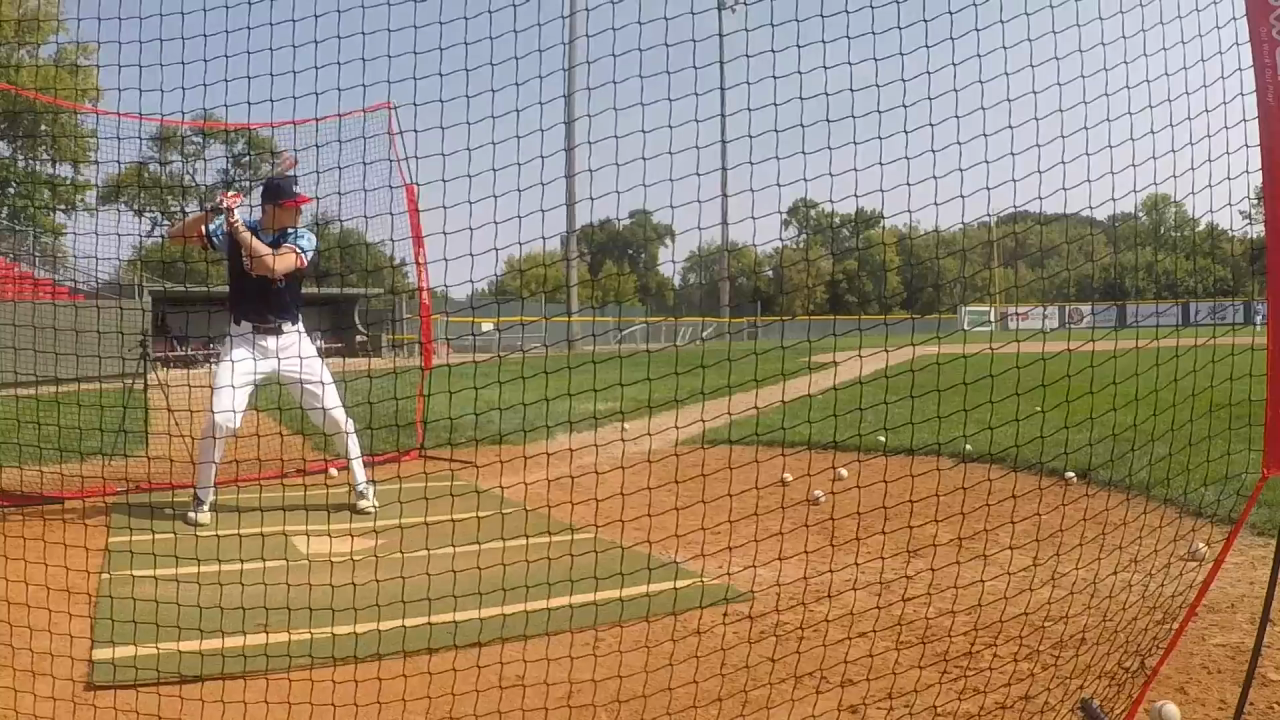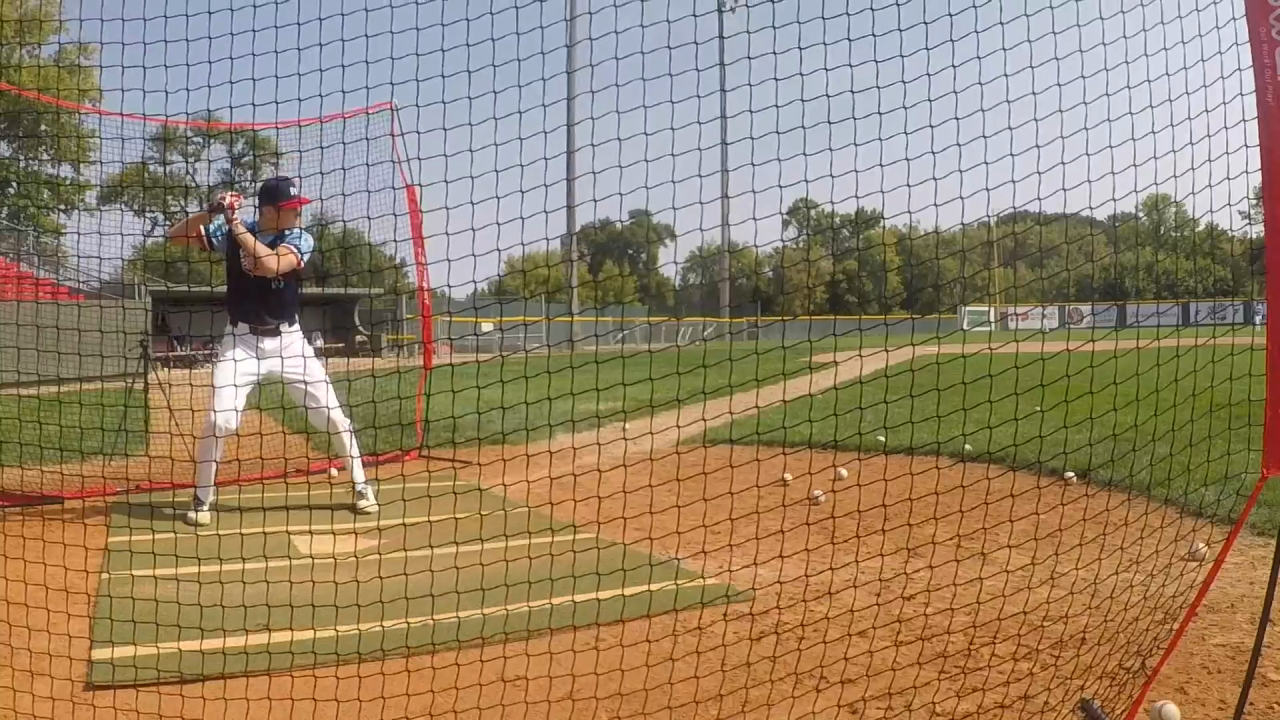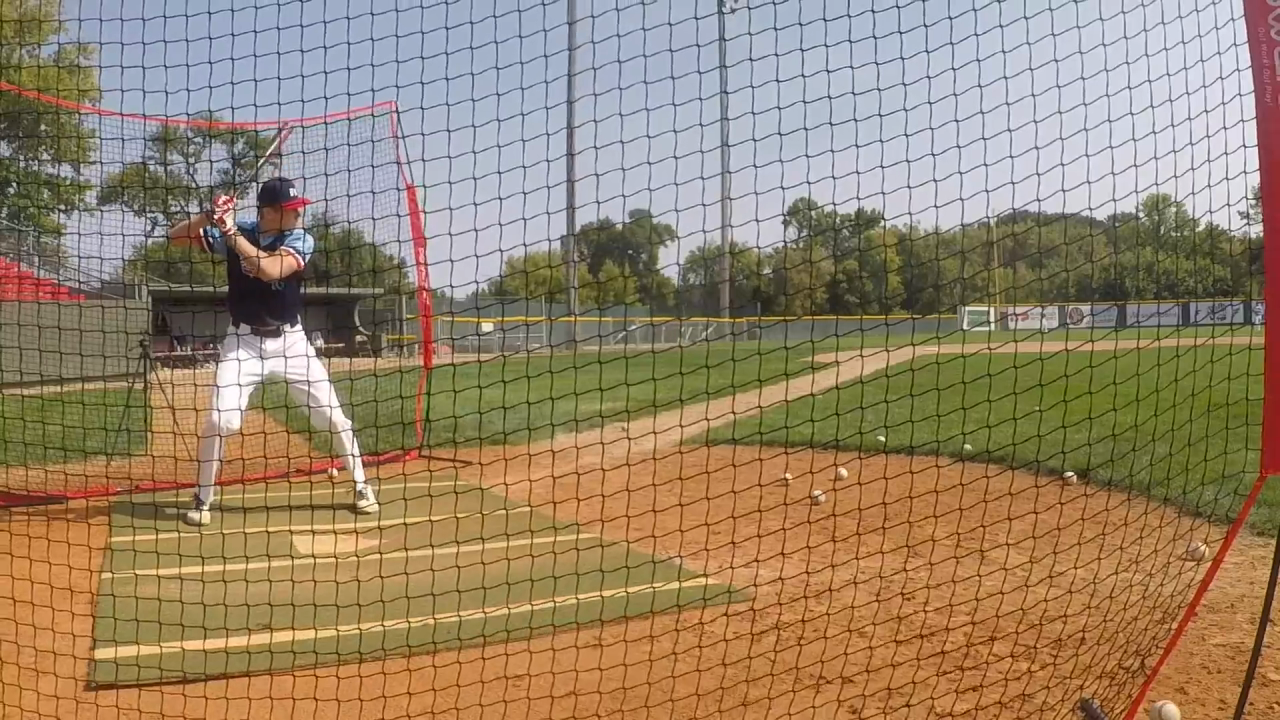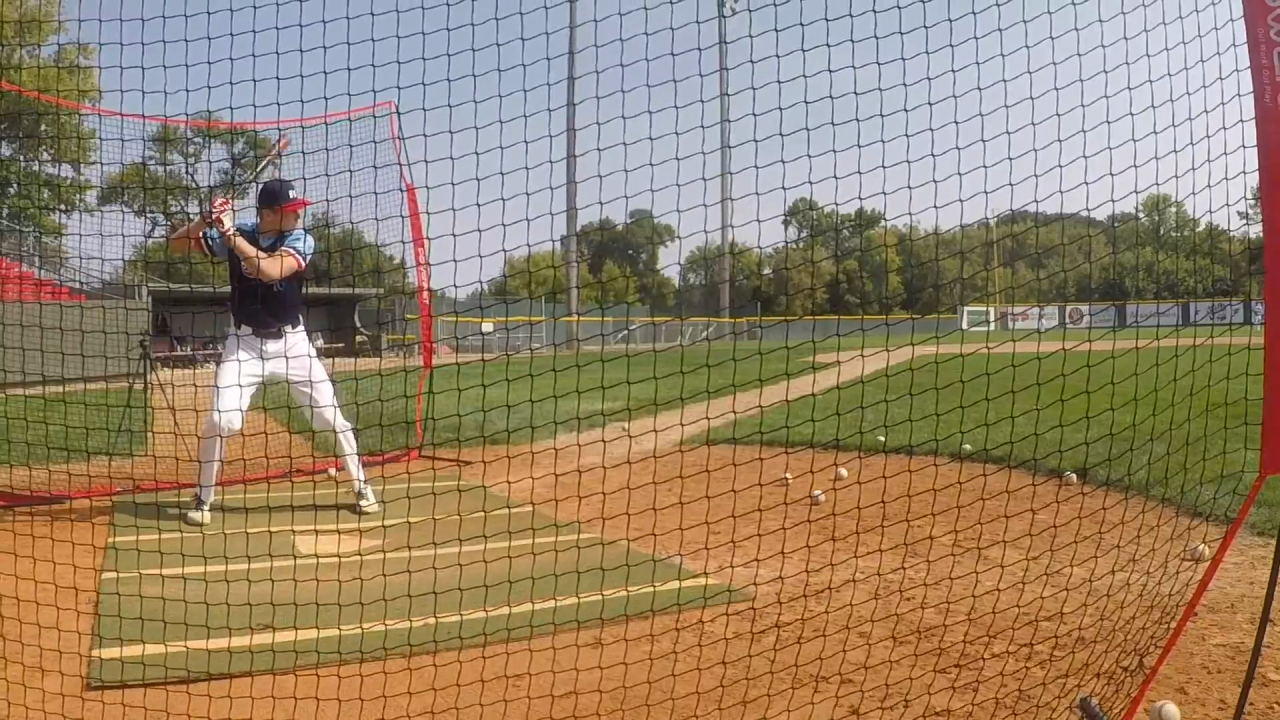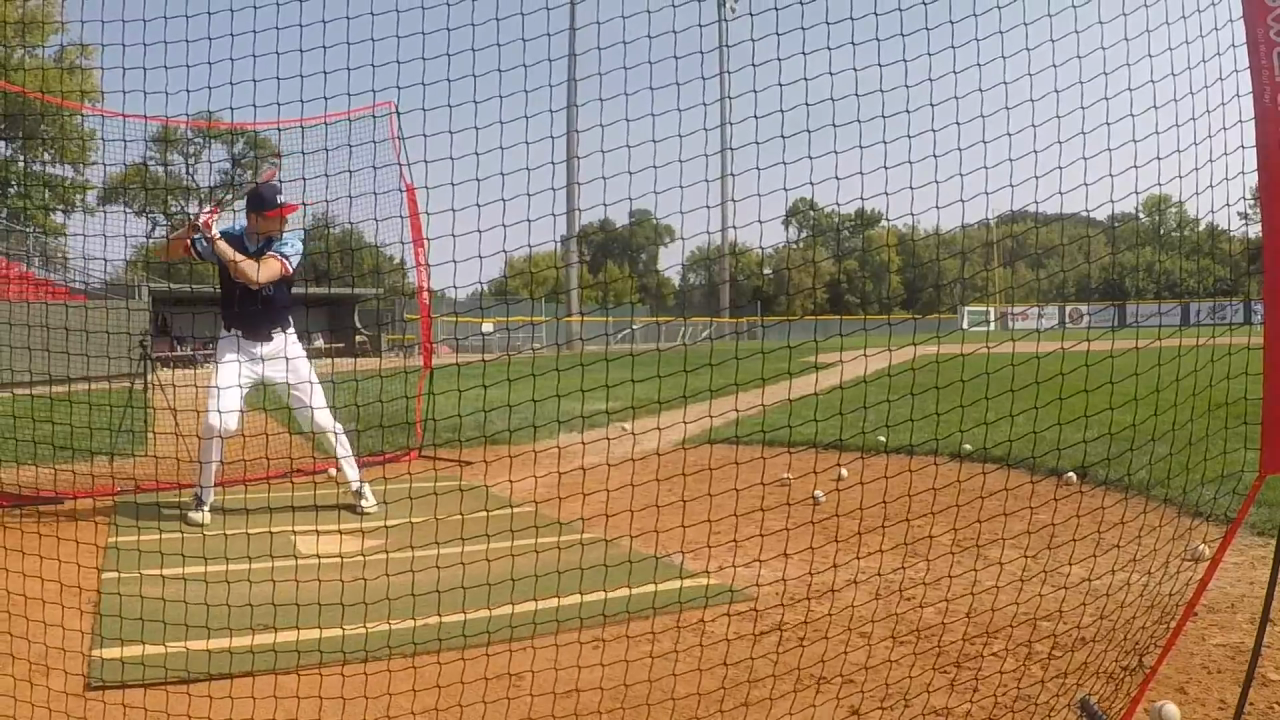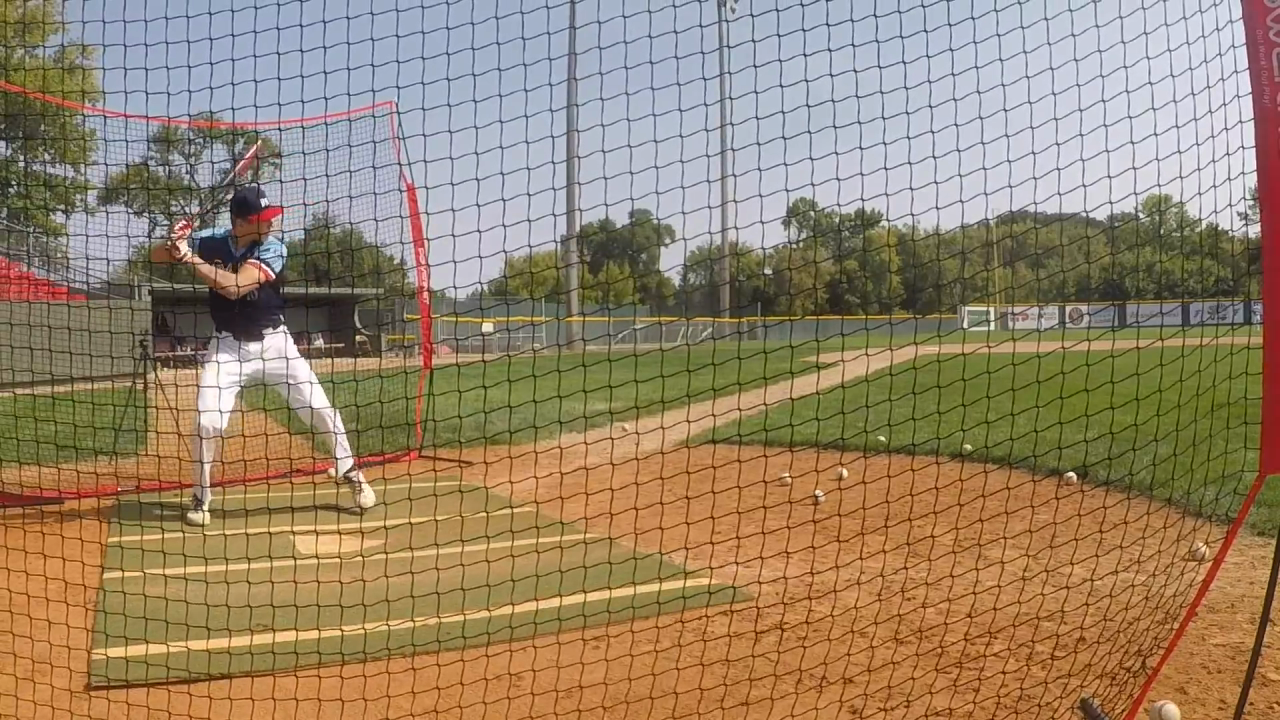
dt=0.2s
person 1, frame 1
left shoulder: (303, 238)
right shoulder: (234, 231)
left elbow: (274, 266)
right elbow: (176, 235)
left wrist: (237, 228)
right wrist: (213, 213)
left hip: (291, 338)
right hip: (244, 339)
left knee: (335, 413)
right knee: (221, 420)
left ankle: (362, 486)
right ankle: (203, 498)
person 1, frame 2
left shoulder: (300, 239)
right shoulder: (231, 232)
left elbow: (271, 265)
right elbow: (175, 235)
left wrist: (236, 226)
right wrist: (213, 211)
left hip: (288, 339)
right hip: (242, 341)
left knee: (332, 413)
right knee: (219, 420)
left ankle: (361, 485)
right ankle: (202, 499)
person 1, frame 3
left shoulder: (301, 240)
right shoulder: (236, 232)
left elbow: (271, 270)
right elbow: (175, 238)
left wrist: (231, 233)
right wrist: (209, 216)
left hip: (290, 339)
right hip: (244, 341)
left knee: (332, 414)
right knee: (220, 420)
left ankle: (361, 486)
right ankle: (203, 498)
person 1, frame 4
left shoulder: (301, 240)
right shoulder: (238, 233)
left elbow: (270, 270)
right elbow: (175, 242)
left wrist: (229, 233)
right wrist: (207, 219)
left hip: (292, 340)
right hip: (245, 342)
left knee: (330, 416)
right knee: (221, 421)
left ankle: (361, 486)
right ankle: (203, 498)
person 1, frame 5
left shoulder: (290, 243)
right shoulder: (228, 237)
left elbow: (256, 276)
right elbow: (166, 250)
left wrist: (215, 239)
right wrist: (195, 227)
left hip: (282, 342)
right hip: (236, 345)
left knee: (321, 420)
right knee: (217, 422)
left ankle: (357, 485)
right ankle: (203, 498)
person 1, frame 6
left shoulder: (273, 248)
right shoulder: (211, 242)
left elbow: (234, 286)
right elbow: (154, 256)
left wrist: (189, 257)
right wrist: (175, 241)
left hip: (274, 341)
right hip: (229, 345)
left knee: (320, 409)
right knee: (208, 422)
left ankle: (351, 474)
right ankle: (201, 499)
